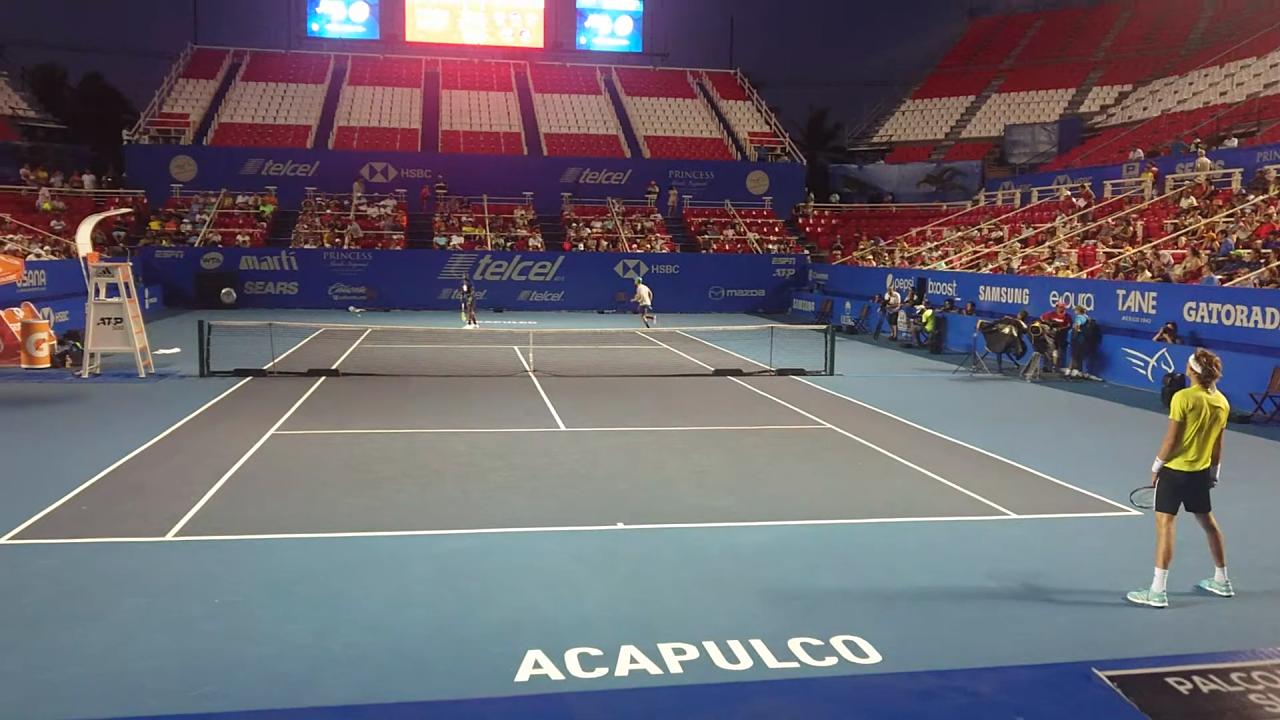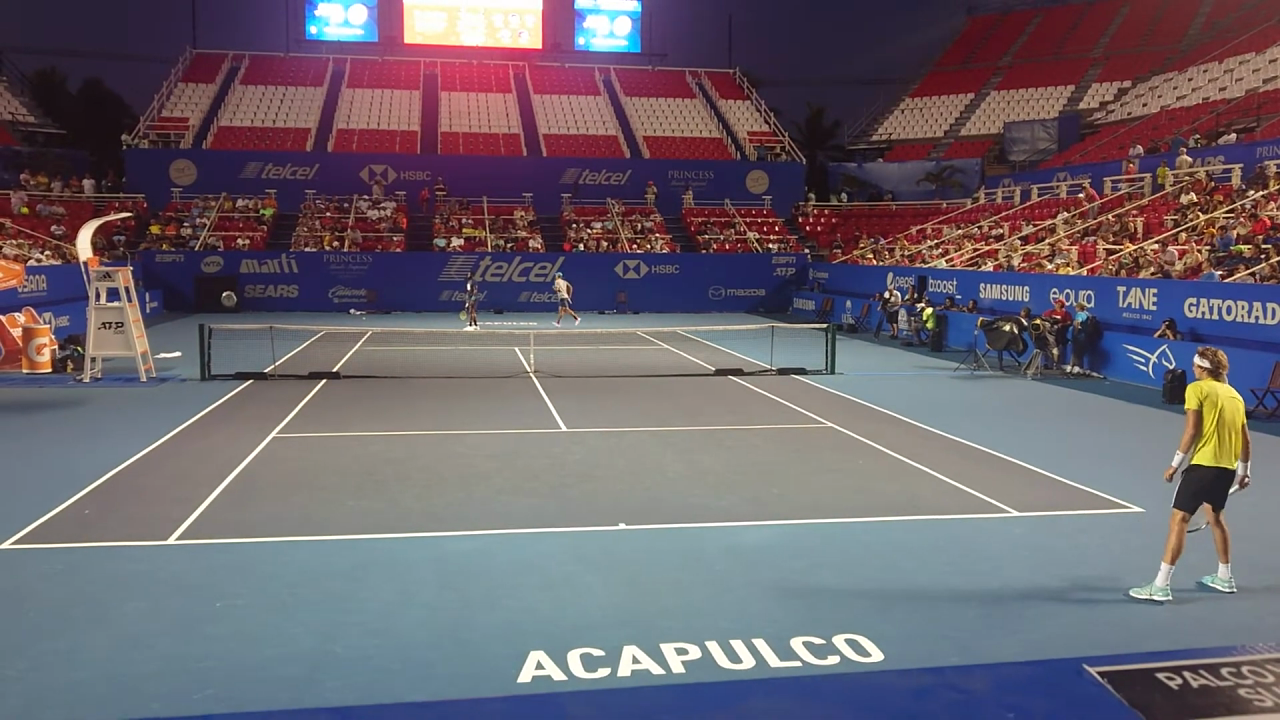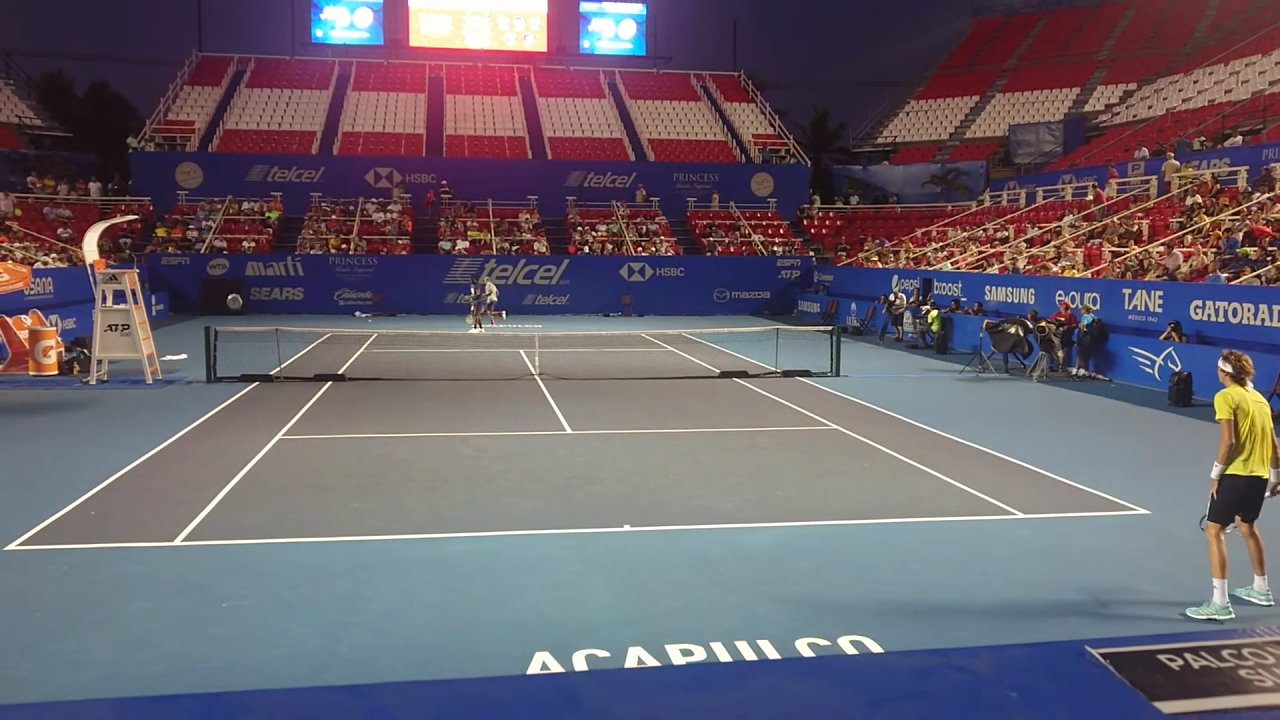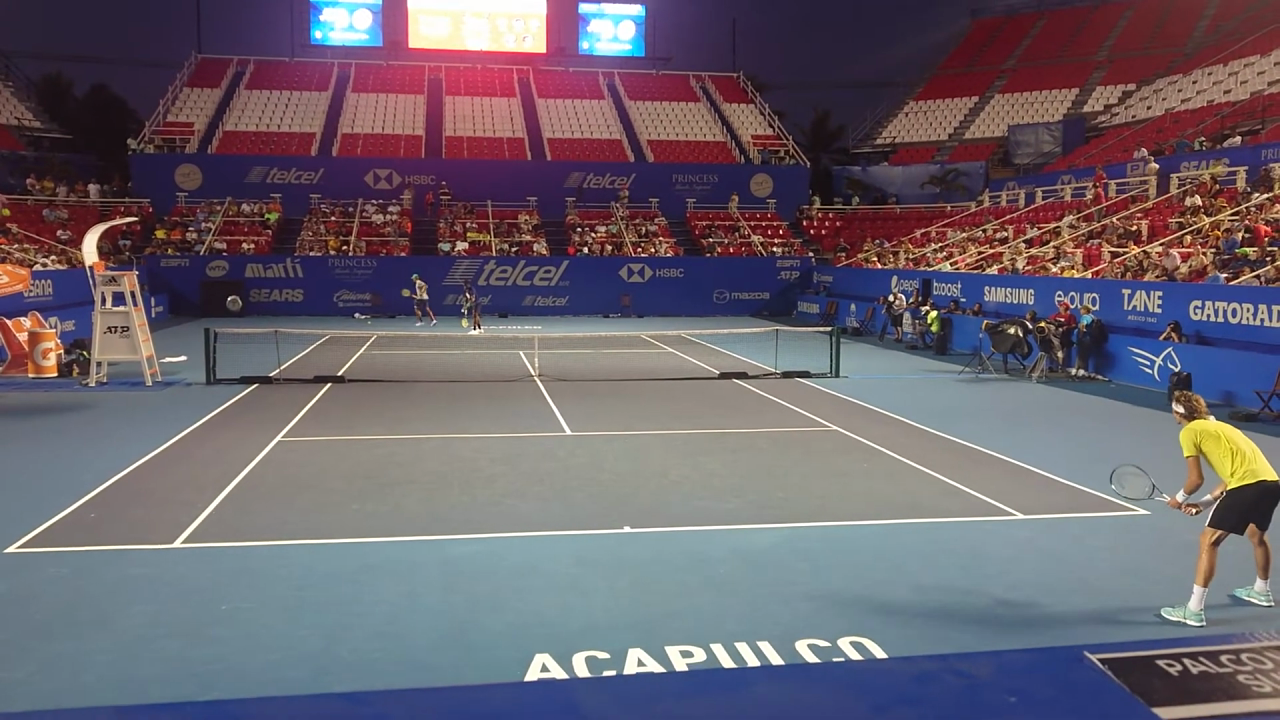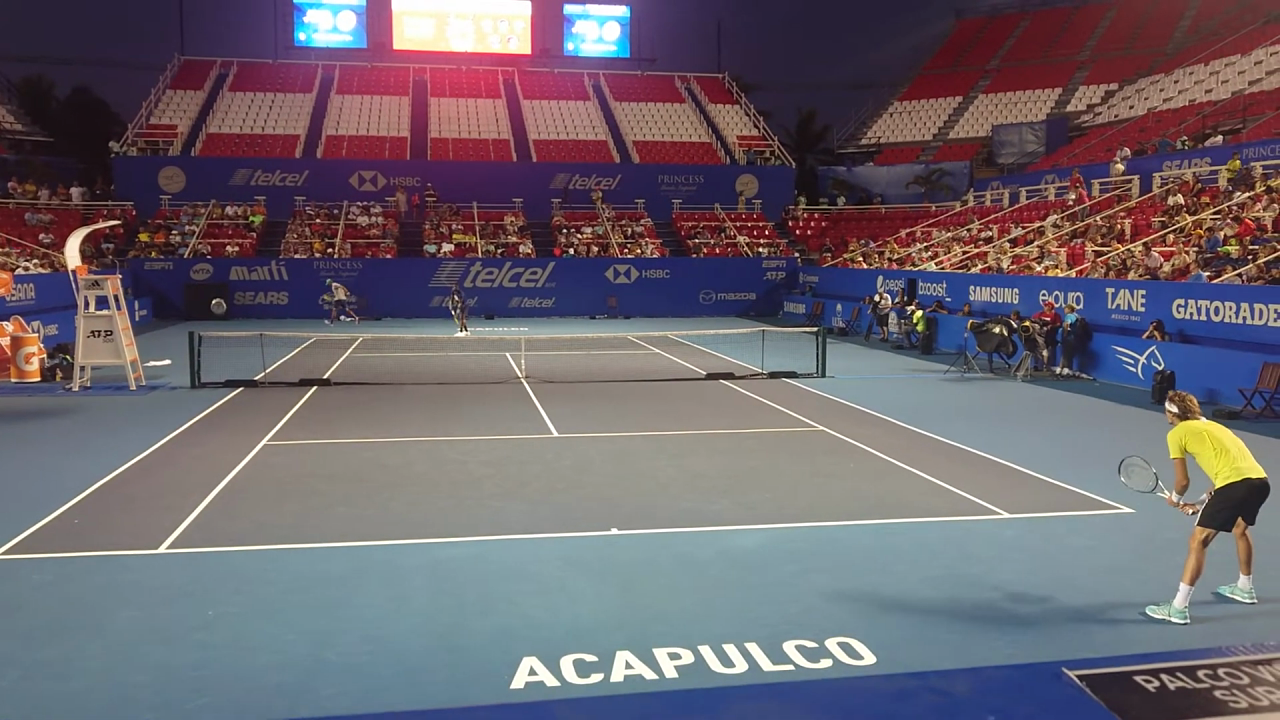
dt=1s
person 1, frame 1
left shoulder: (1183, 397)
right shoulder: (1222, 402)
left elbow: (1171, 440)
right elbow: (1217, 443)
left wrist: (1155, 467)
right wrist: (1213, 473)
left hip: (1175, 469)
right hip: (1201, 472)
left knee: (1165, 524)
right knee: (1208, 522)
left ankle: (1158, 591)
right ankle: (1222, 581)
person 1, frame 2
left shoulder: (1197, 389)
right shoulder: (1235, 395)
left elbow: (1192, 431)
right elbow: (1246, 439)
left wrist: (1175, 463)
right wrist: (1245, 470)
left hip: (1204, 465)
right hip: (1228, 468)
left knee: (1179, 520)
right knee: (1215, 518)
left ankle: (1161, 585)
right ankle: (1225, 577)
person 1, frame 3
left shoulder: (1226, 396)
left elbow: (1228, 441)
left wrist: (1215, 475)
left hip: (1236, 474)
left knee: (1214, 533)
right knee: (1247, 528)
left ankle: (1220, 603)
person 1, frame 4
left shoulder: (1189, 432)
right shoulder: (1220, 427)
left elbow: (1196, 479)
left wrist: (1179, 499)
right wrist: (1202, 504)
left hip: (1248, 486)
left knee: (1208, 541)
right knee: (1256, 535)
left ankle: (1194, 610)
person 1, frame 5
left shoulder: (1177, 433)
right shoulder: (1211, 426)
left elbow: (1182, 481)
left wrist: (1176, 499)
right wrist: (1200, 503)
left hip: (1235, 484)
right hip: (1259, 481)
left knee: (1198, 541)
right knee: (1239, 529)
left ankle: (1179, 608)
right ankle: (1245, 588)
